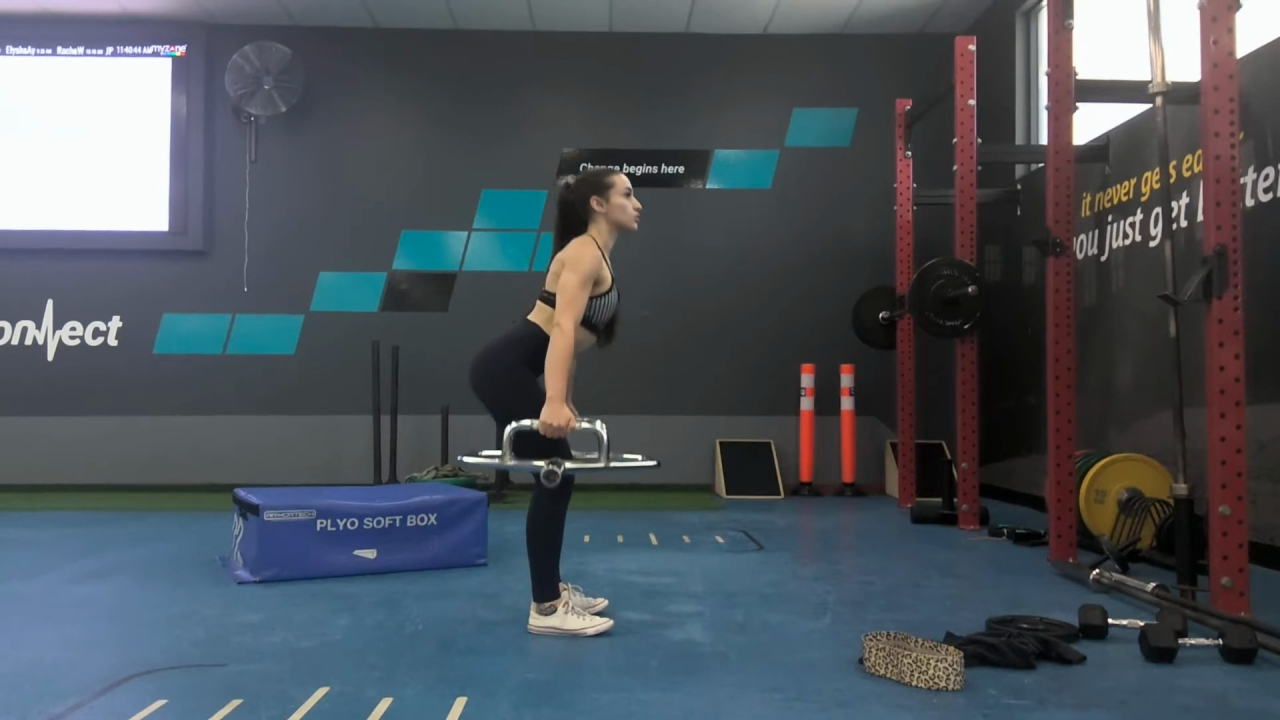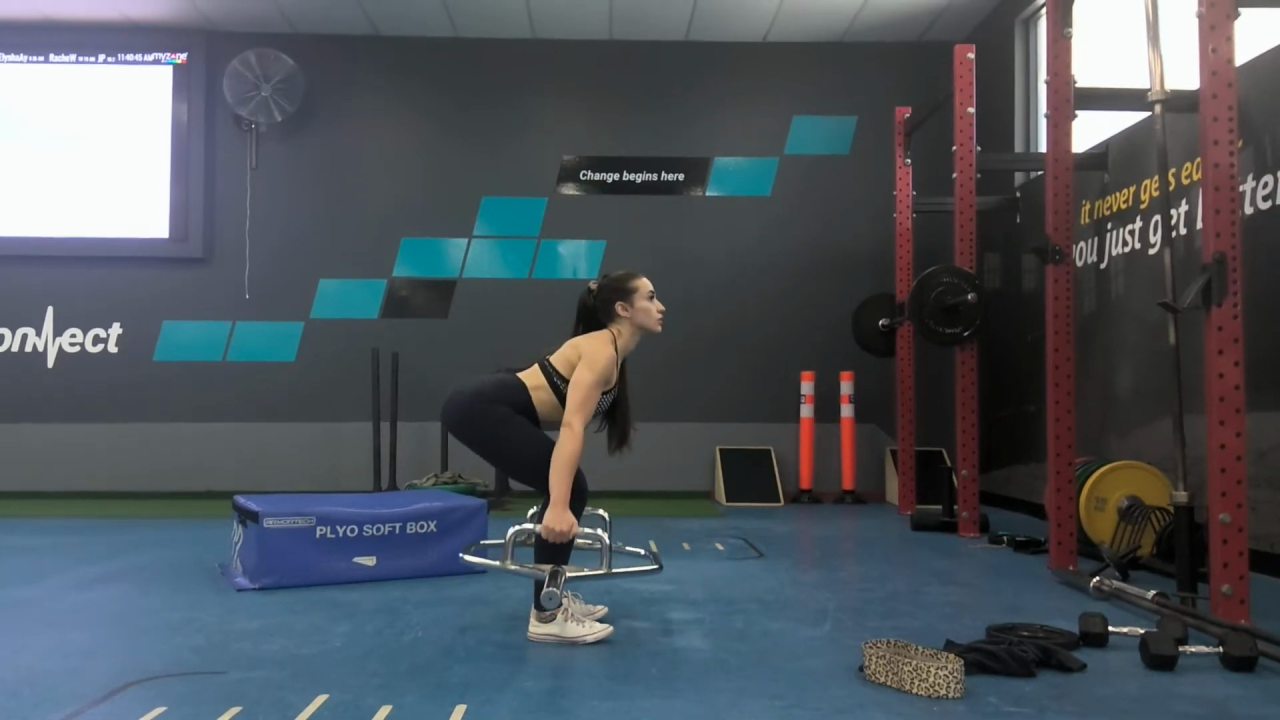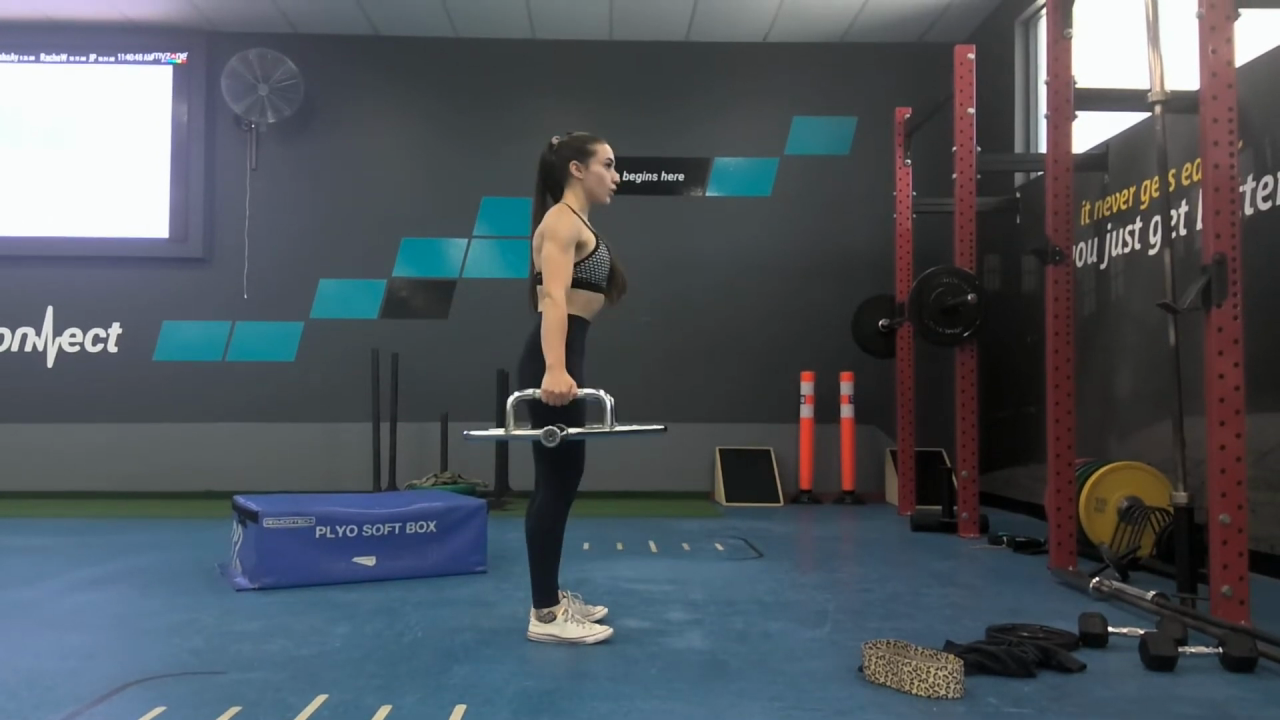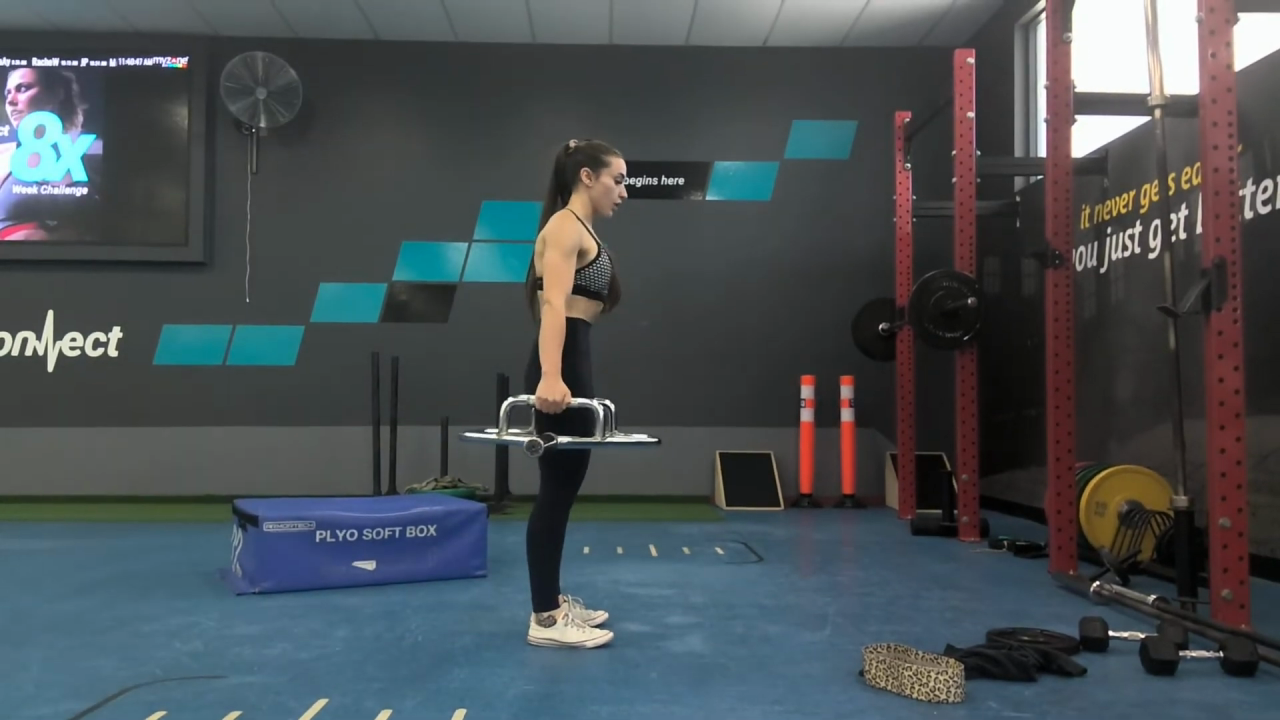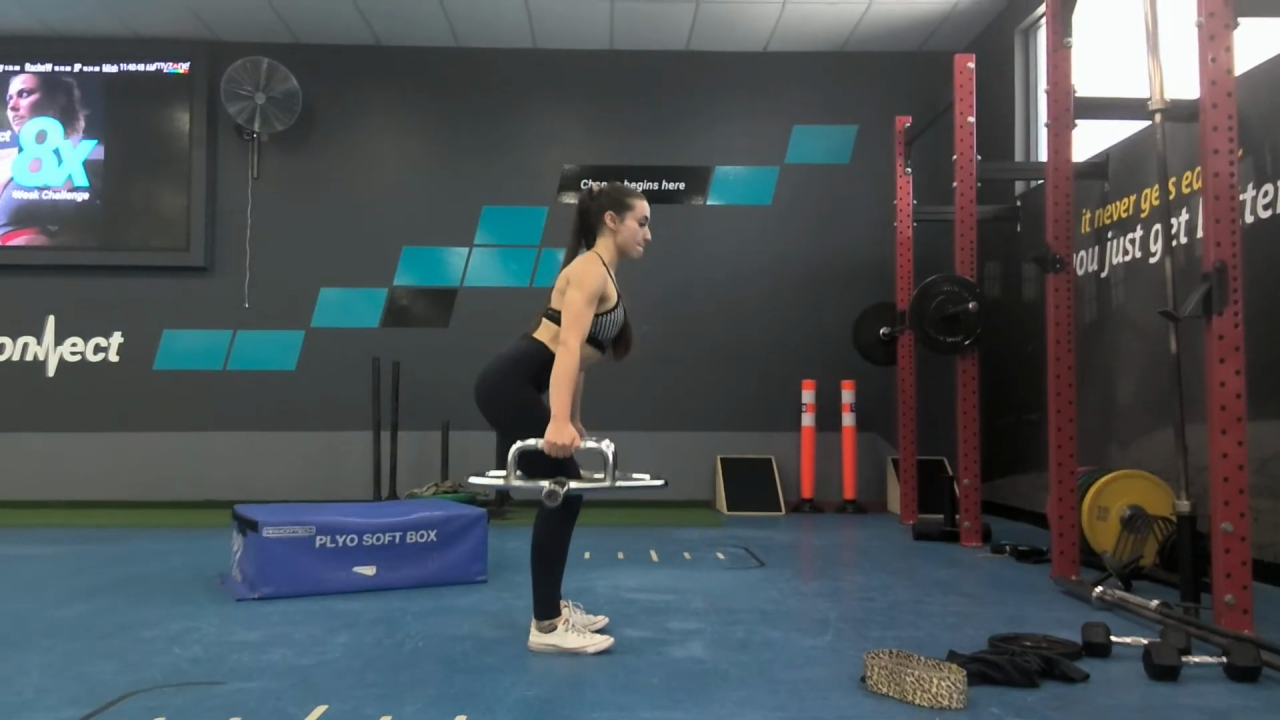
dt=1s
person 1, frame 1
left shoulder: (595, 256)
right shoulder: (585, 253)
left elbow: (568, 333)
right elbow: (562, 329)
left wrist: (564, 400)
right wrist: (553, 403)
left hip: (514, 370)
right hip: (506, 369)
left knee: (557, 476)
right knee: (553, 479)
left ankle: (552, 589)
right ankle: (546, 609)
person 1, frame 2
left shoulder: (609, 351)
right shoulder: (602, 351)
left elbow: (571, 424)
right elbow: (572, 428)
left wrist: (563, 497)
right wrist: (558, 507)
left hip: (485, 406)
right hip: (478, 410)
left knee: (568, 490)
right knee: (569, 495)
right ankle: (547, 616)
person 1, frame 3
left shoulder: (576, 224)
right shoulder: (562, 219)
right elbow: (554, 299)
right wrist: (556, 370)
left hip: (559, 360)
right hip: (552, 362)
left knee: (560, 481)
right knee: (558, 483)
left ankle: (552, 597)
right ankle: (545, 615)
person 1, frame 4
left shoulder: (579, 229)
right shoulder: (566, 226)
right elbow: (553, 306)
right wrist: (550, 377)
left hip: (571, 362)
right hip: (561, 365)
left knee: (565, 485)
right knee: (557, 487)
left ankle: (553, 601)
right ankle: (546, 619)
person 1, frame 5
left shoulder: (600, 272)
right shoulder: (591, 270)
left elbow: (576, 353)
right elbow: (567, 348)
left wrist: (573, 420)
right wrist: (558, 423)
left hip: (516, 385)
right hip: (509, 385)
left knee: (564, 492)
right knee: (561, 495)
left ankle: (553, 607)
right ankle: (547, 626)
